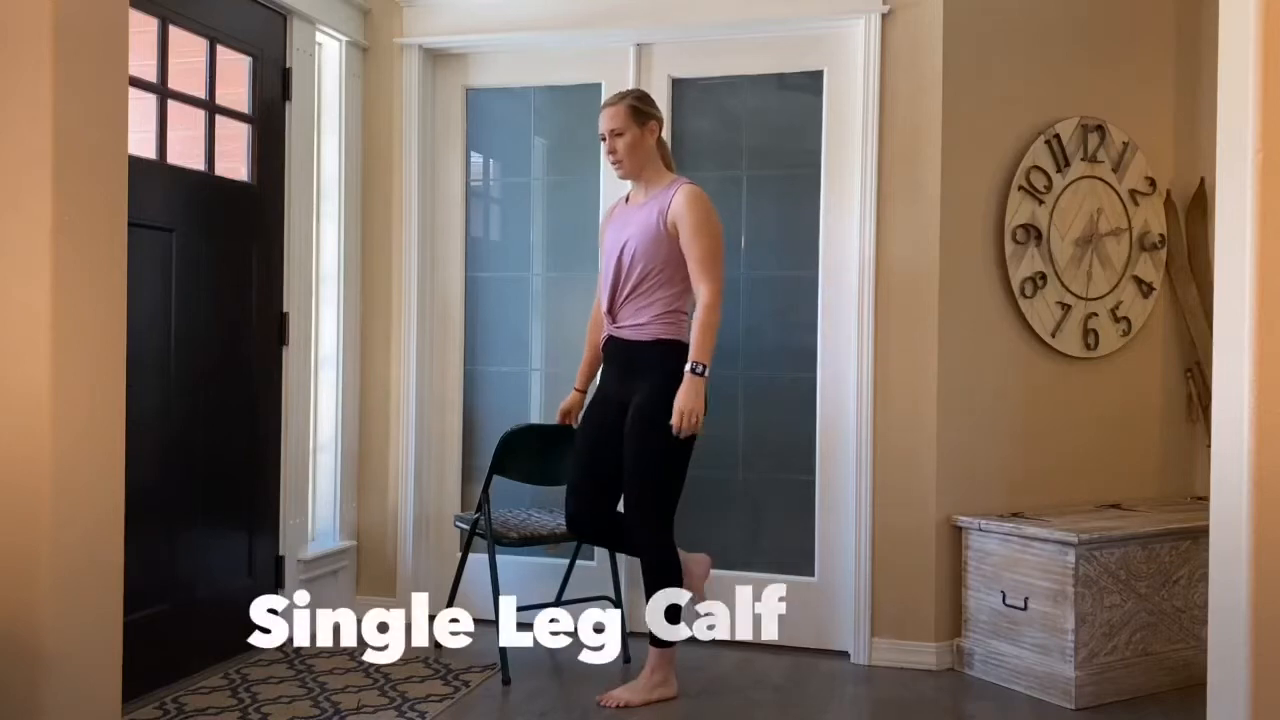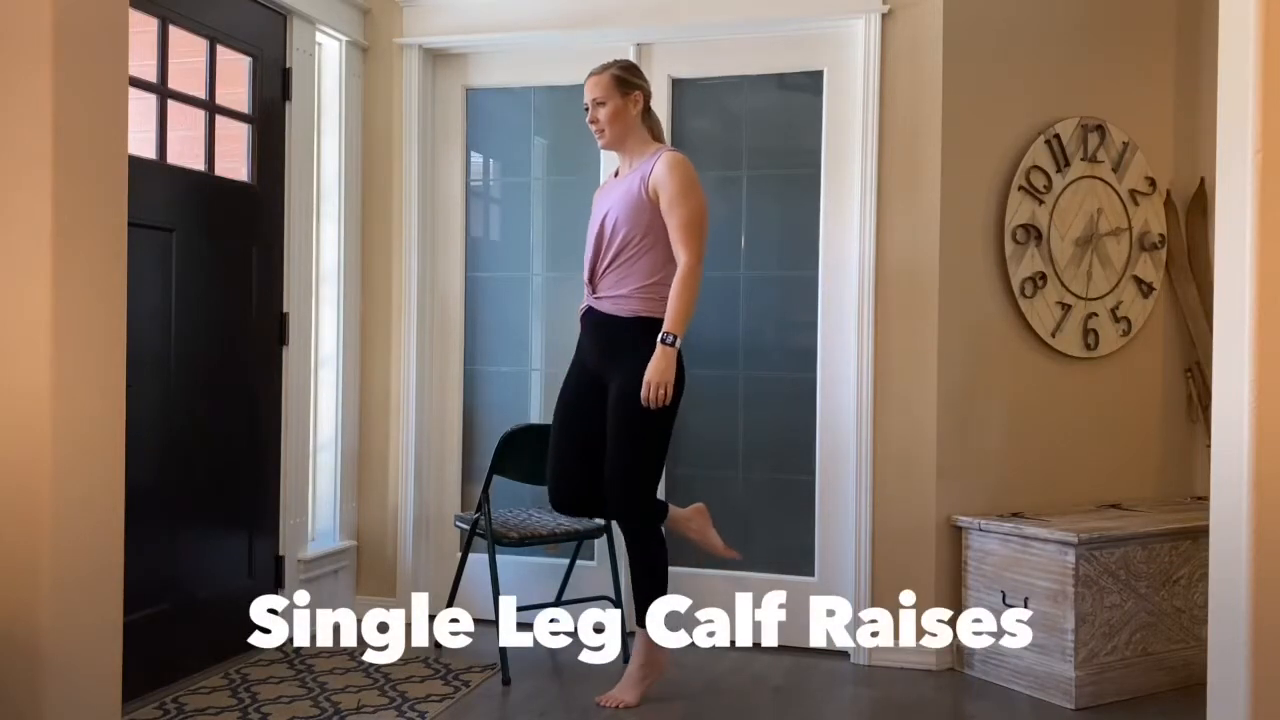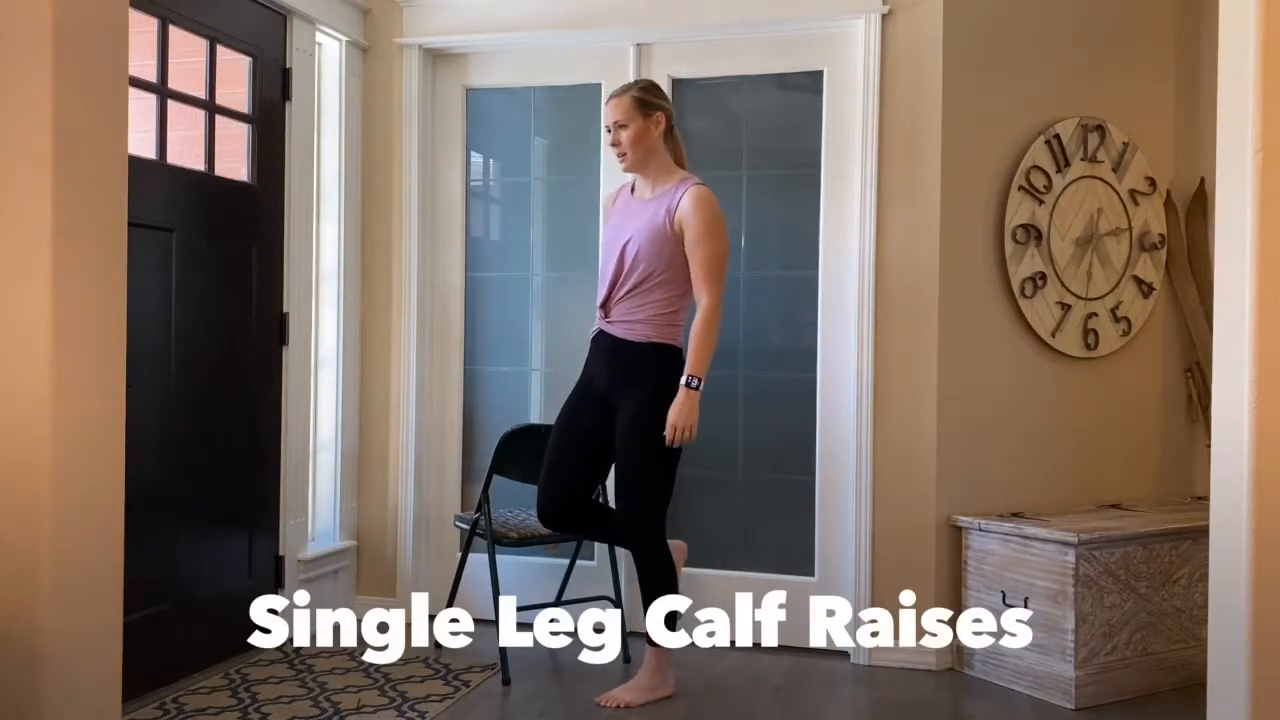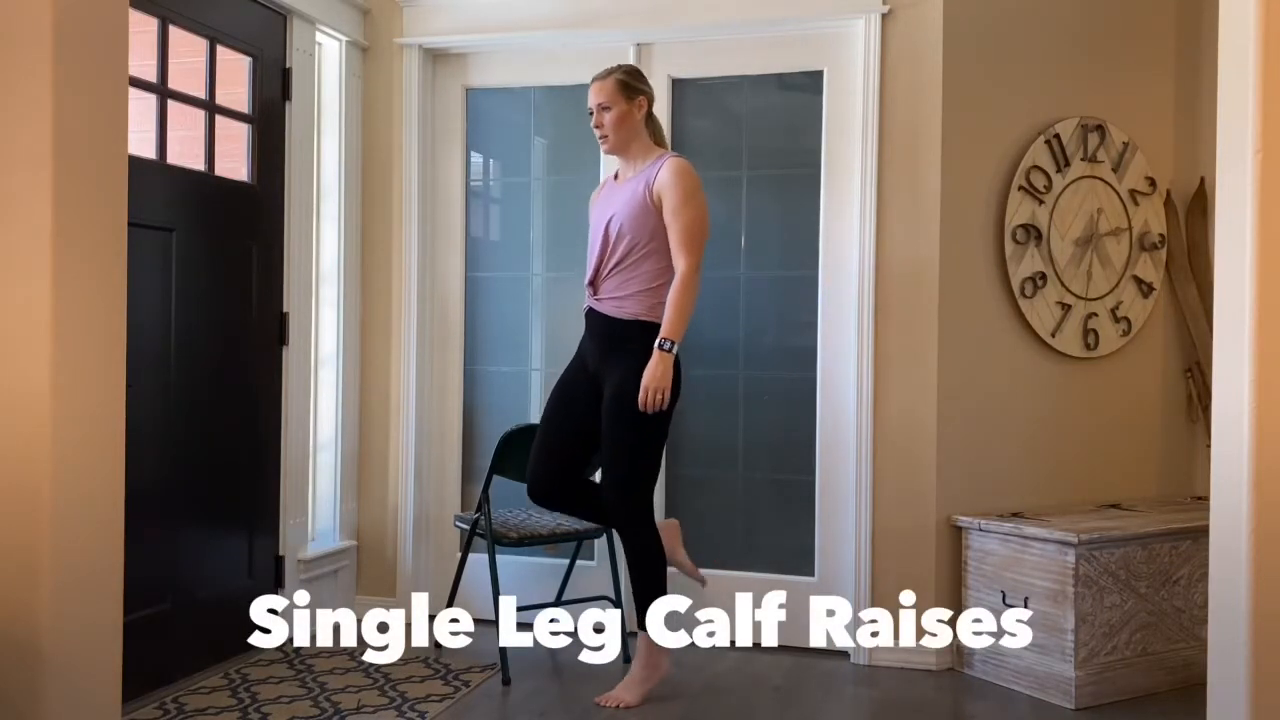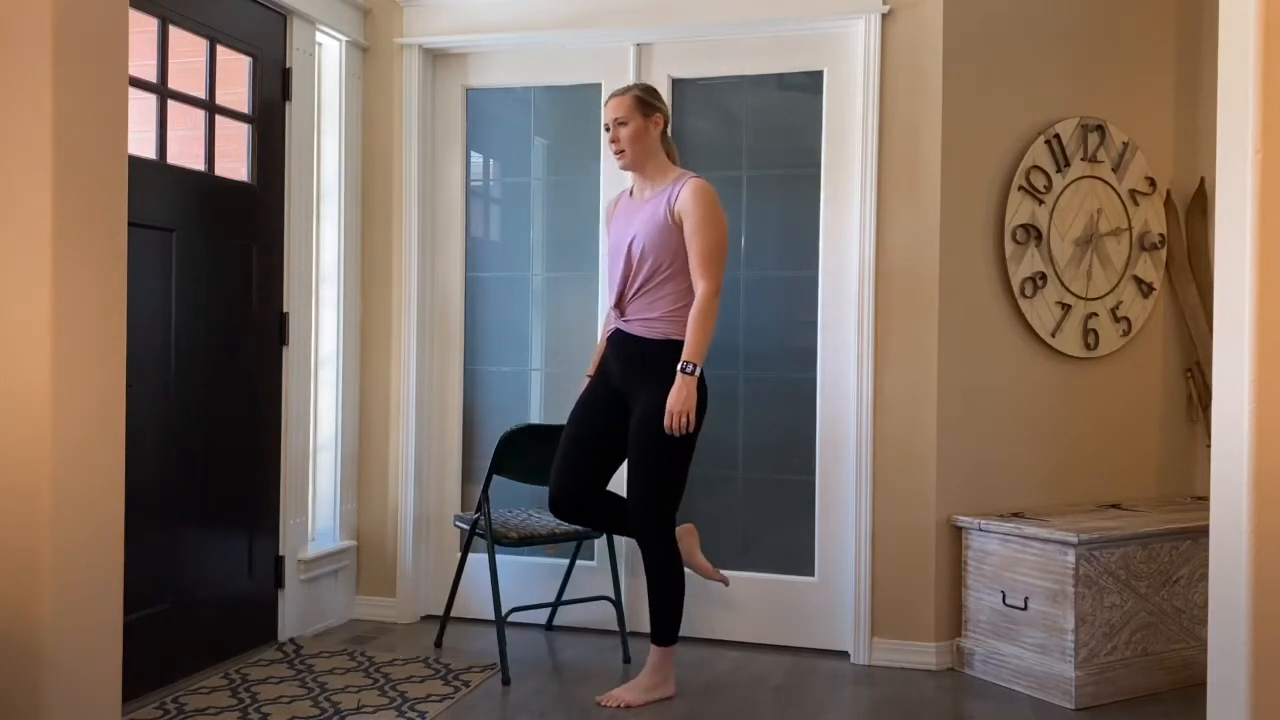
dt=1s
person 1, frame 1
left shoulder: (685, 201)
right shoulder: (614, 214)
left elbow: (708, 296)
left wrist: (695, 378)
right wrist: (580, 386)
left hip: (662, 372)
right hip: (618, 374)
left knee: (648, 520)
right knee: (584, 510)
left ankle: (660, 671)
right ankle: (680, 566)
person 1, frame 2
left shoulder: (669, 168)
right shoulder: (607, 186)
left elbow: (688, 265)
left wrist: (668, 347)
left hip: (641, 345)
right hip: (593, 346)
left knee: (626, 498)
right knee: (568, 489)
left ankle: (649, 653)
right ankle: (679, 519)
person 1, frame 3
left shoulder: (693, 201)
right shoulder: (616, 200)
left elbow: (708, 305)
left wrist: (689, 390)
left hip: (651, 371)
right hip: (601, 363)
left knee: (639, 520)
right knee: (557, 504)
left ankle: (658, 671)
right ankle: (663, 553)
person 1, frame 4
left shoulder: (672, 174)
right shoulder: (602, 190)
left elbow: (687, 271)
left wrist: (664, 353)
left hip: (639, 348)
right hip: (593, 346)
left knee: (627, 504)
right knee: (546, 481)
left ankle: (651, 657)
right ankle: (657, 537)
person 1, frame 5
left shoulder: (692, 195)
right shoulder: (617, 206)
left elbow: (706, 293)
left wrist: (687, 377)
right wrist: (593, 372)
left hip: (665, 368)
right hip: (618, 364)
left knee: (649, 520)
right knee: (568, 496)
left ankle: (660, 672)
right ankle: (676, 541)
